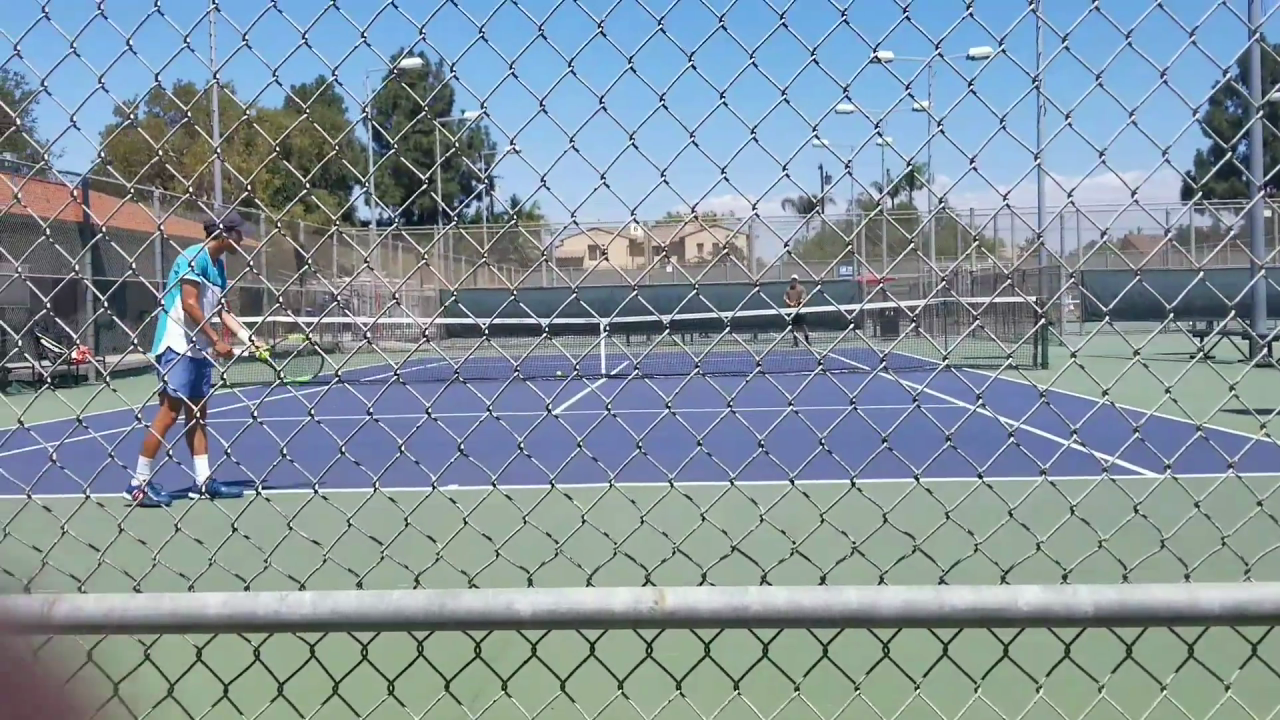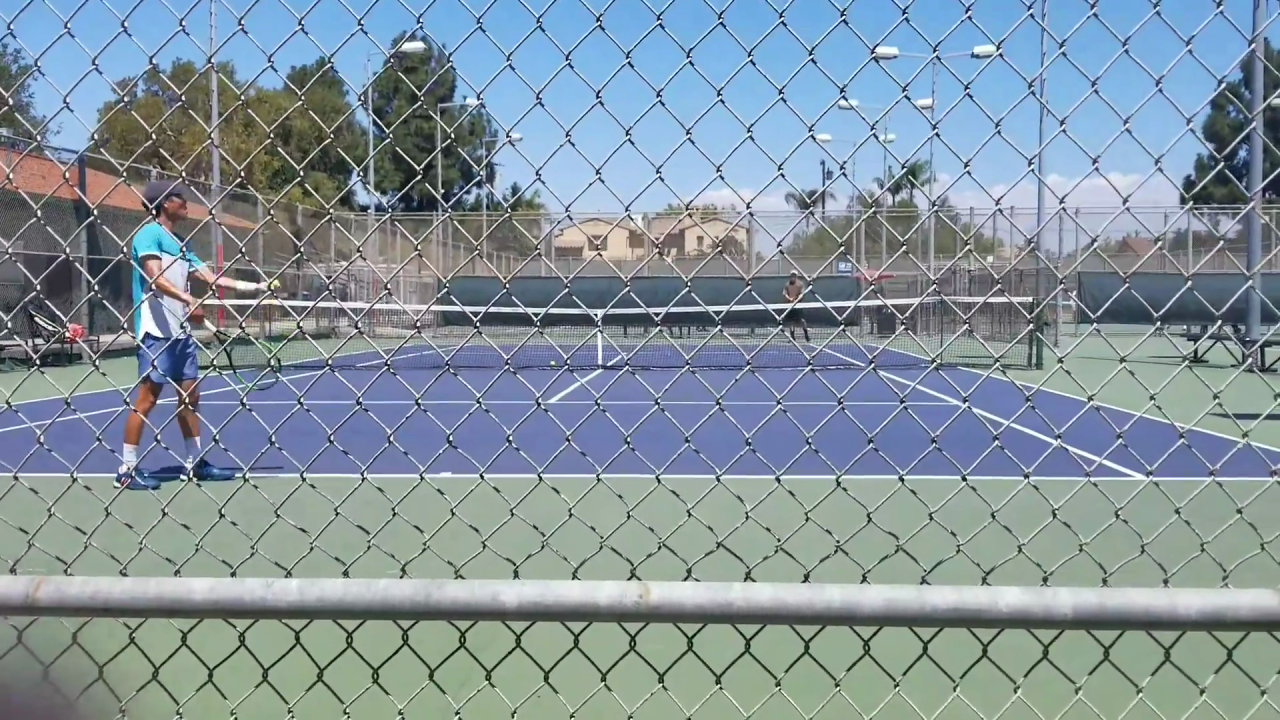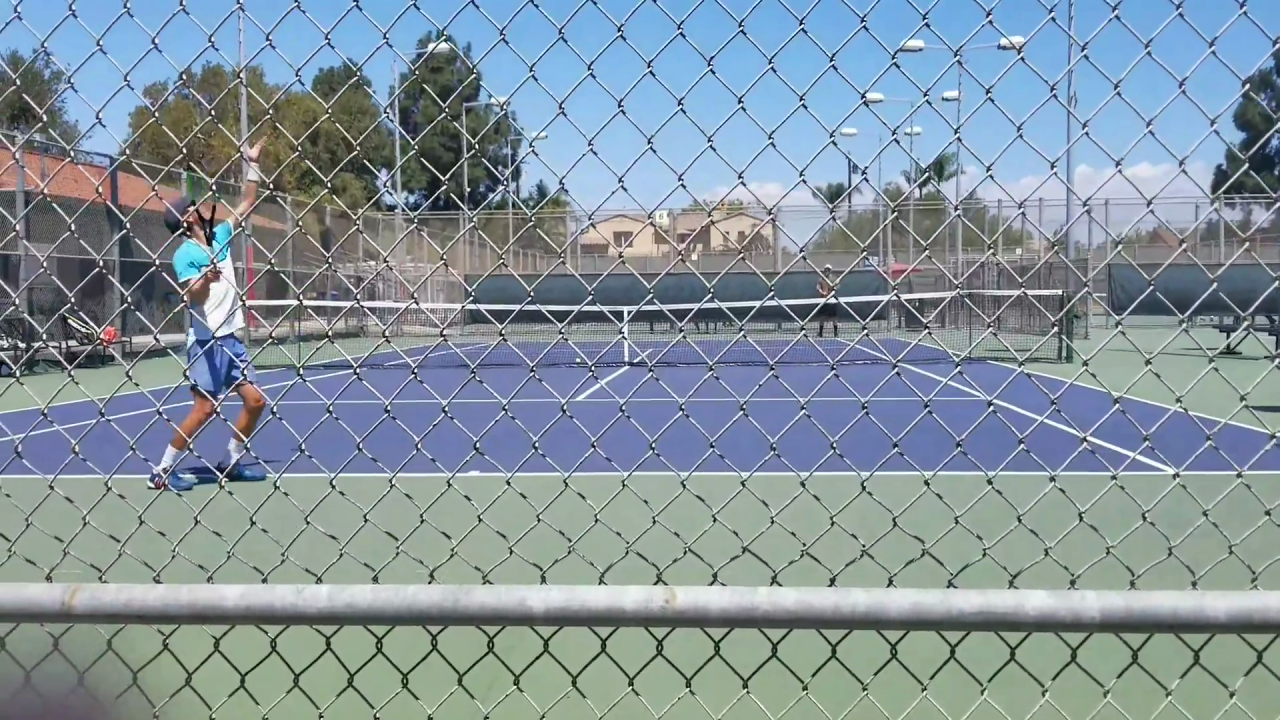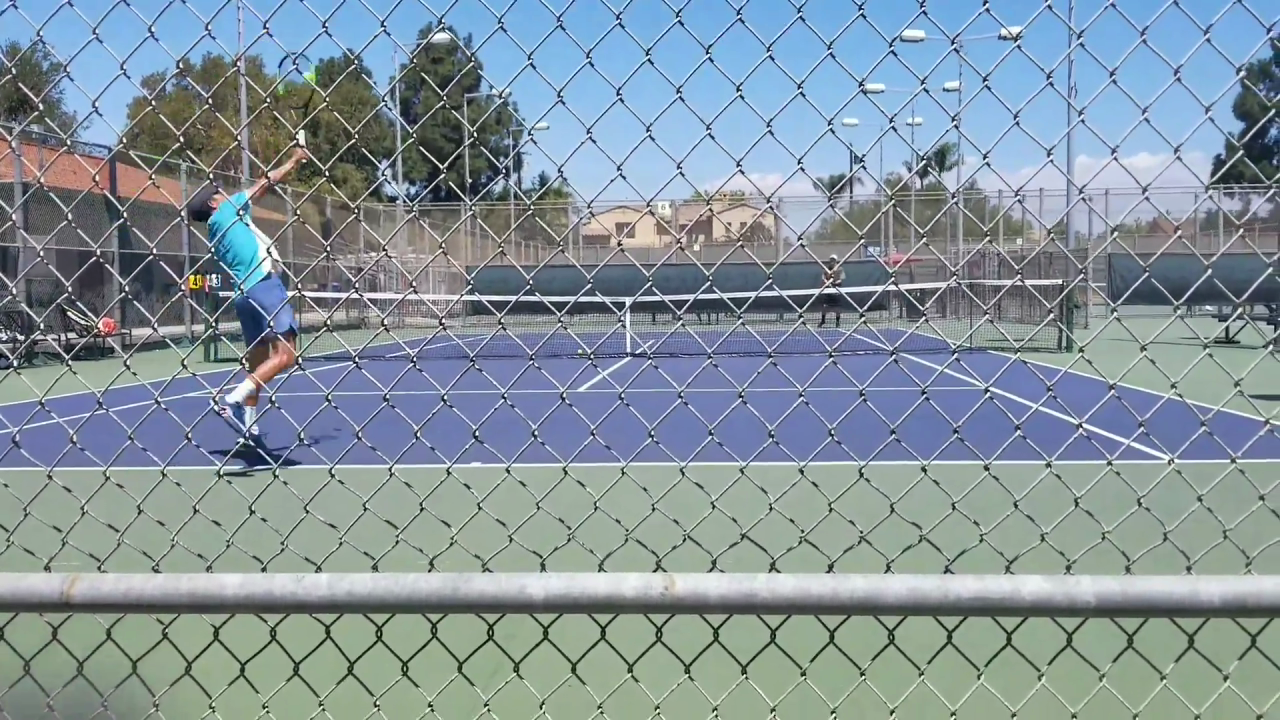
dt=0.5s
person 1, frame 1
left shoulder: (219, 266)
right shoulder: (194, 256)
left elbow: (222, 311)
right elbow: (190, 304)
left wrist: (249, 338)
right wrist: (216, 341)
left hip: (198, 350)
right hip: (176, 347)
left knee: (197, 414)
right knee: (169, 413)
left ankle: (203, 481)
right ankle: (139, 483)
person 1, frame 2
left shoulder: (179, 243)
right shoulder: (148, 234)
left elbow: (210, 277)
right elbow: (153, 278)
left wrist: (253, 286)
right wrist: (188, 300)
left hip: (182, 331)
right hip: (156, 331)
left knee: (190, 396)
right knee: (147, 398)
left ankle: (195, 462)
right ankle: (127, 469)
person 1, frame 3
left shoulder: (221, 235)
right shoulder: (185, 255)
left elbow: (249, 201)
right elbow: (196, 299)
left wrist: (252, 165)
right wrist: (206, 279)
left hip: (231, 338)
right hip: (207, 342)
left knee: (256, 400)
right knee: (205, 408)
left ankle: (231, 463)
right ankle: (162, 470)
person 1, frame 4
left shoulder: (215, 234)
right shoulder: (228, 211)
right elbow: (266, 180)
right wrist: (293, 161)
left hip: (243, 295)
right hip: (263, 284)
left knee: (257, 364)
right knee: (285, 356)
left ankle: (248, 427)
right ankle: (233, 400)
